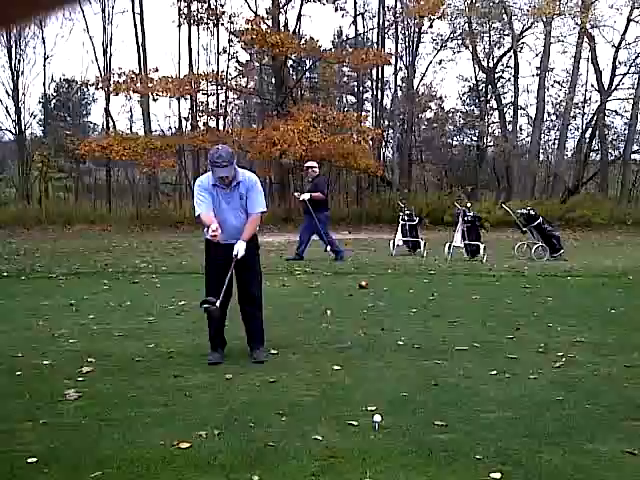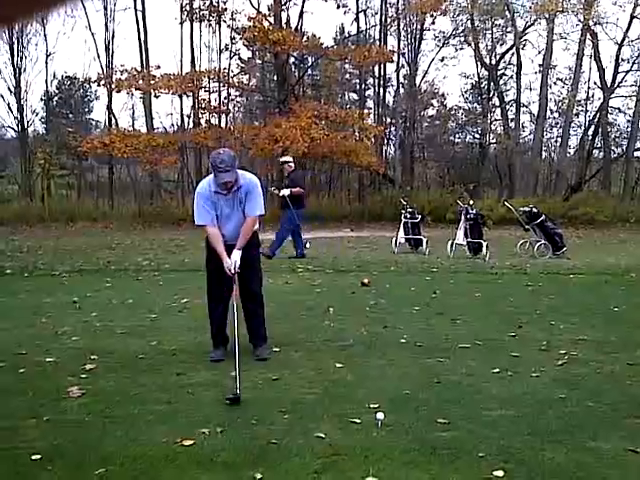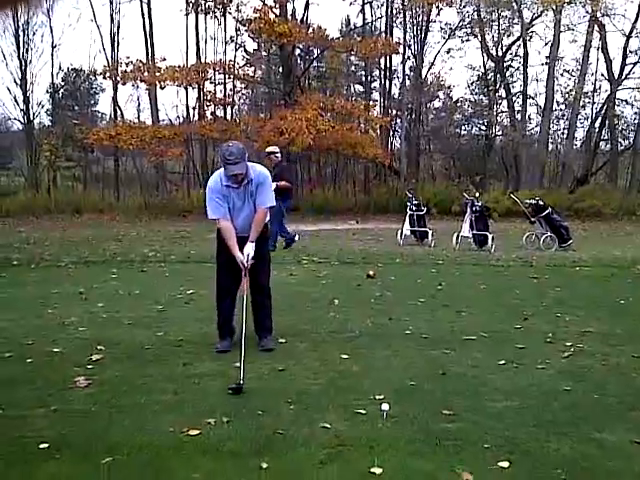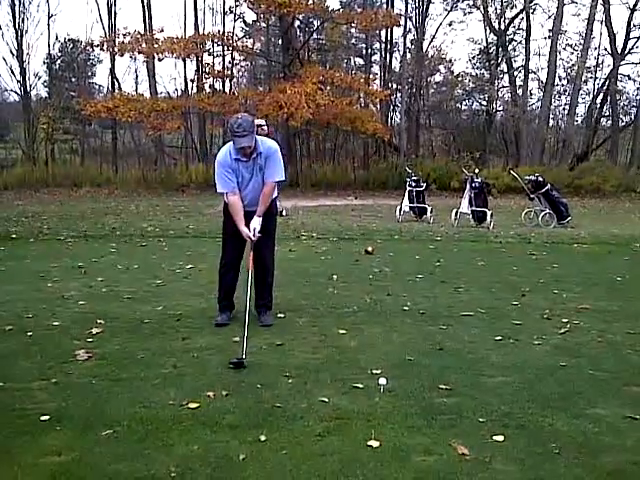
dt=0.4s
person 1, frame 1
left shoulder: (250, 180)
right shoulder: (203, 183)
left elbow: (256, 214)
right elbow: (204, 213)
left wrist: (242, 242)
right wrist: (212, 226)
left hip: (246, 244)
right hip: (216, 245)
left knee: (251, 296)
right knee: (216, 297)
left ankle: (257, 345)
right ankle: (217, 346)
person 1, frame 2
left shoulder: (251, 182)
right shoulder: (203, 189)
left elbow: (251, 219)
right elbow: (210, 227)
left wrist: (238, 250)
right wrist: (224, 258)
left hip: (247, 243)
right hip: (217, 245)
left knee: (252, 293)
right knee: (217, 296)
left ankle: (259, 341)
right ankle: (219, 343)
person 1, frame 3
left shoulder: (261, 174)
right shoulder: (215, 183)
left elbow: (262, 210)
right elbow: (223, 221)
left wrist: (251, 243)
right wrist: (236, 252)
left hip: (258, 235)
right hip: (228, 237)
left knee: (260, 285)
right knee: (226, 287)
left ankle: (264, 333)
right ankle: (225, 334)
person 1, frame 4
left shoulder: (270, 148)
right shoulder: (224, 157)
left elbow: (270, 186)
right elbow: (232, 195)
left wrist: (258, 217)
right wrist: (242, 227)
left hip: (265, 210)
right hip: (235, 212)
left knee: (264, 261)
right knee: (229, 261)
left ankle: (264, 308)
right ankle: (225, 308)
